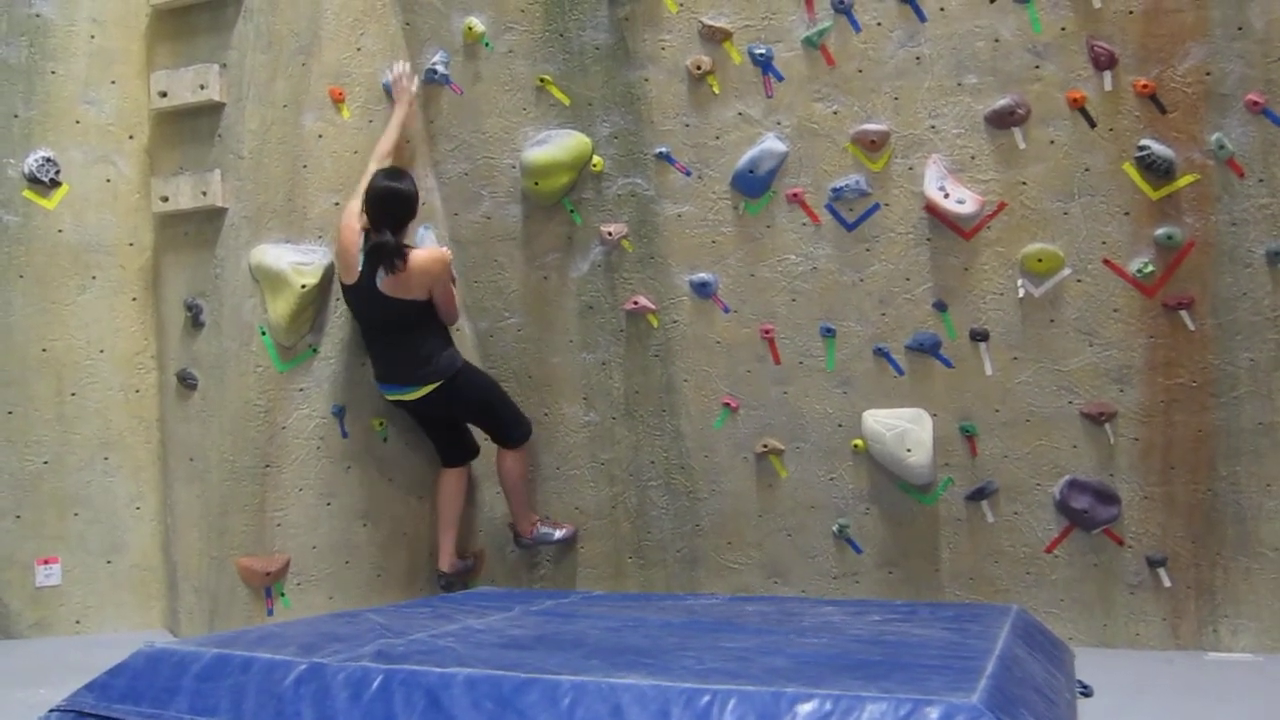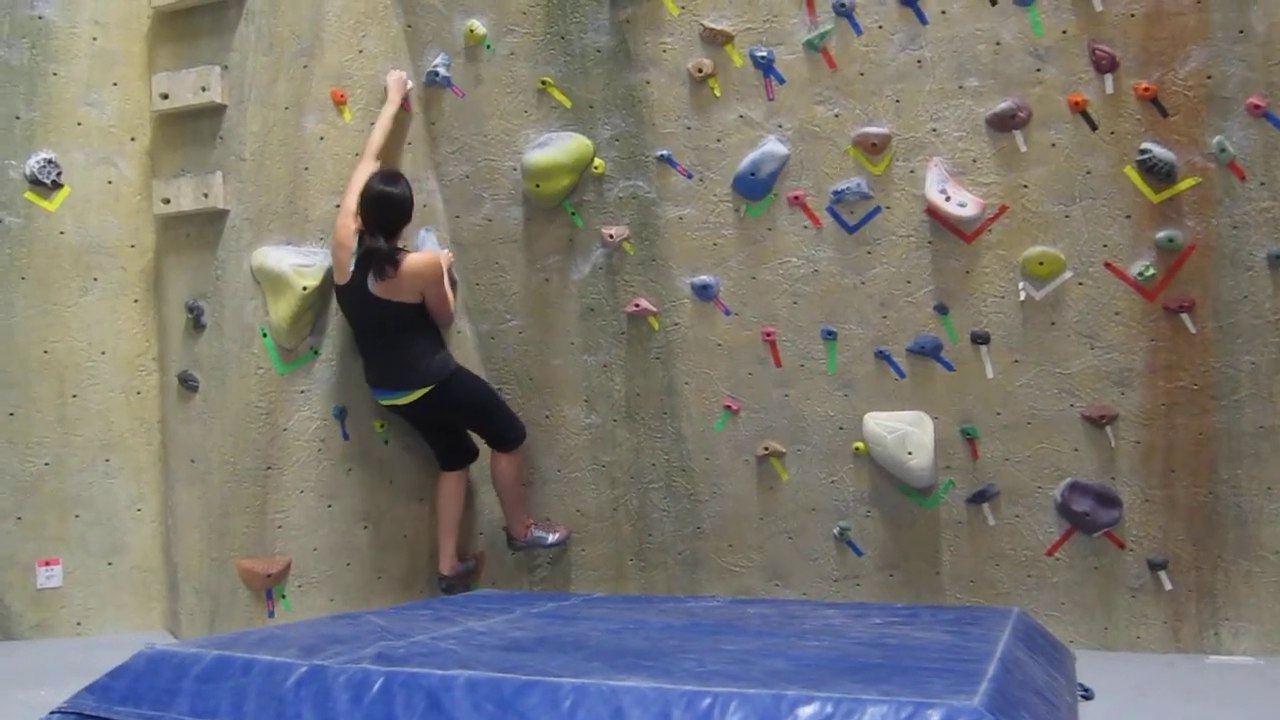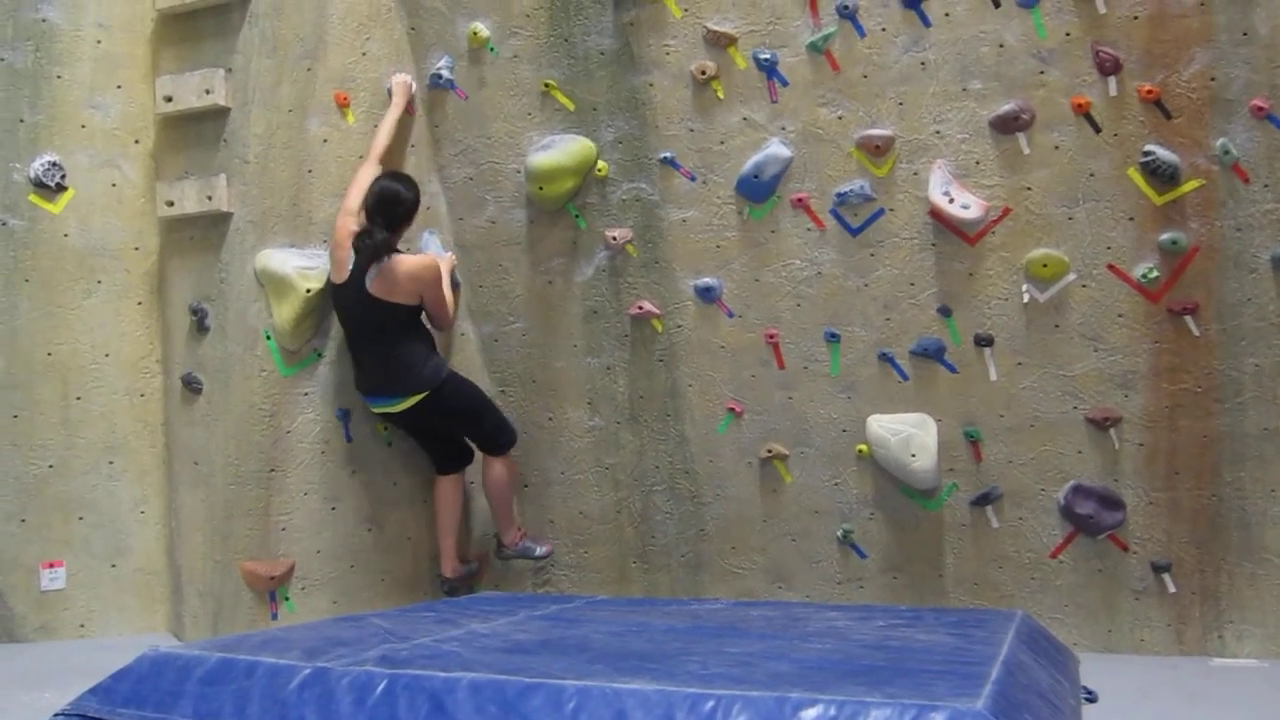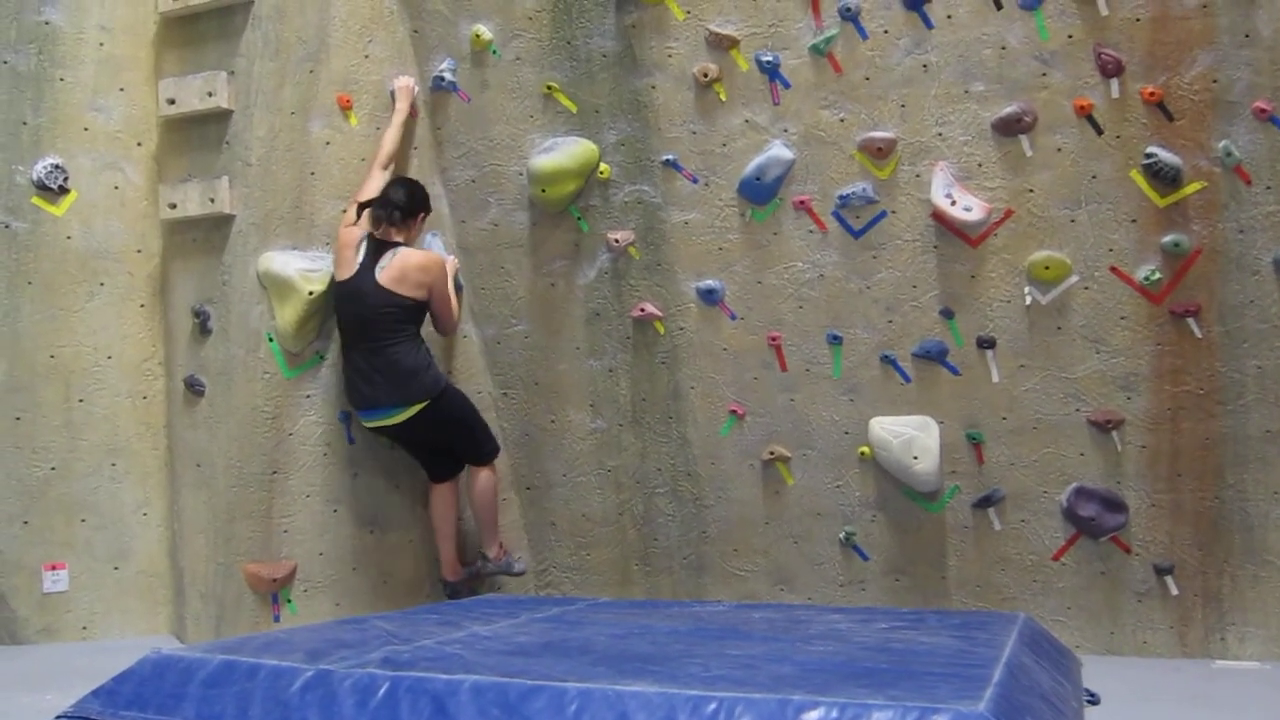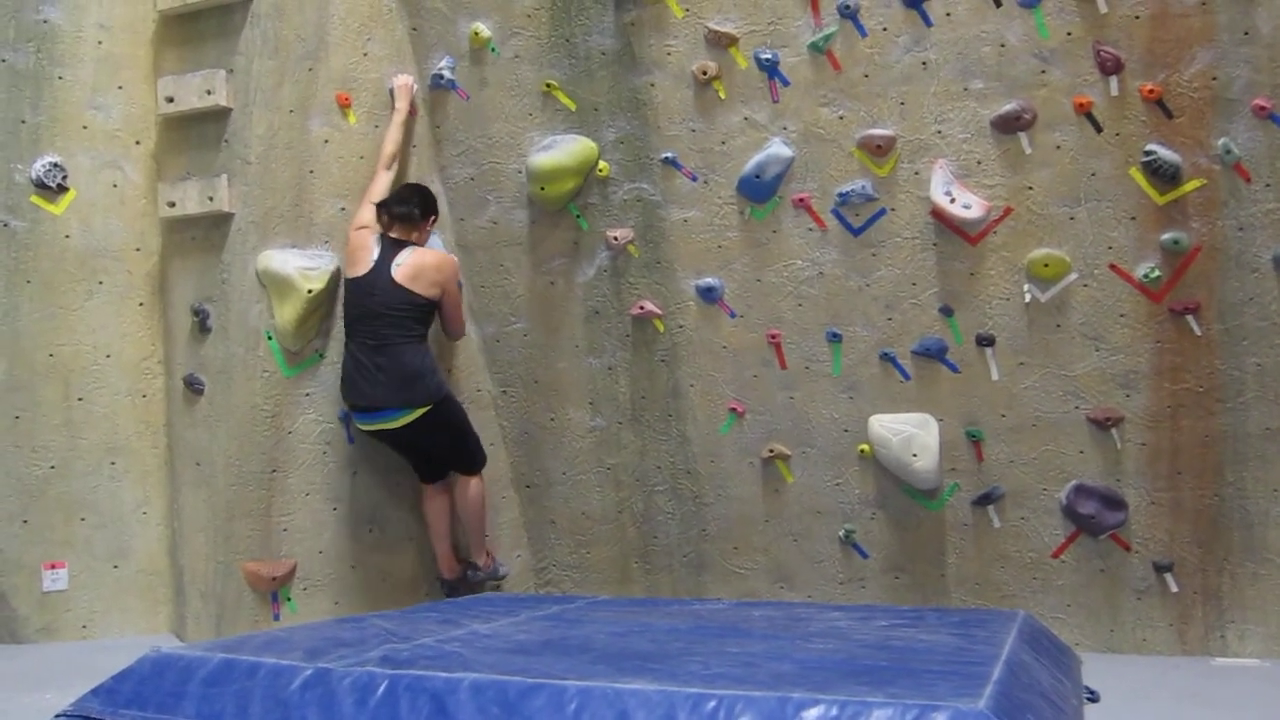
dt=0.3s
person 1, frame 1
left shoulder: (348, 240)
right shoulder: (428, 262)
left elbow: (377, 166)
right elbow: (450, 316)
left wrist: (402, 105)
left hip: (395, 387)
right hip: (439, 378)
left knee: (456, 454)
right knee: (514, 433)
left ankle: (448, 563)
right ankle: (525, 527)
person 1, frame 2
left shoulder: (344, 241)
right shoulder: (421, 266)
left elbow: (369, 159)
right elbow: (445, 318)
left wrist: (393, 98)
left hip: (387, 390)
right hip: (433, 381)
left knee: (454, 458)
right knee: (508, 437)
left ankle: (449, 566)
right ankle: (520, 530)
person 1, frame 3
left shoulder: (343, 240)
right shoulder: (418, 269)
left elbow: (372, 162)
right elbow: (444, 321)
left wrist: (398, 103)
right wrist: (445, 271)
left hip: (378, 395)
right hip: (423, 387)
left knee: (451, 460)
right knee: (499, 442)
left ankle: (451, 570)
right ankle: (510, 538)
person 1, frame 4
left shoulder: (348, 241)
right shoulder: (425, 263)
left elbow: (380, 167)
right elbow: (449, 326)
left wrist: (401, 107)
right wrist: (448, 275)
left hip: (368, 405)
right hip: (417, 396)
left knee: (443, 469)
right knee: (482, 457)
left ankle: (453, 573)
right ankle: (492, 554)
person 1, frame 5
left shoulder: (360, 243)
right shoulder: (438, 264)
left elbow: (385, 167)
right elbow: (455, 331)
left wrist: (401, 107)
left hip: (362, 407)
right hip: (414, 399)
left knee: (432, 474)
right knee: (470, 467)
left ankle: (450, 573)
right ankle: (480, 562)
